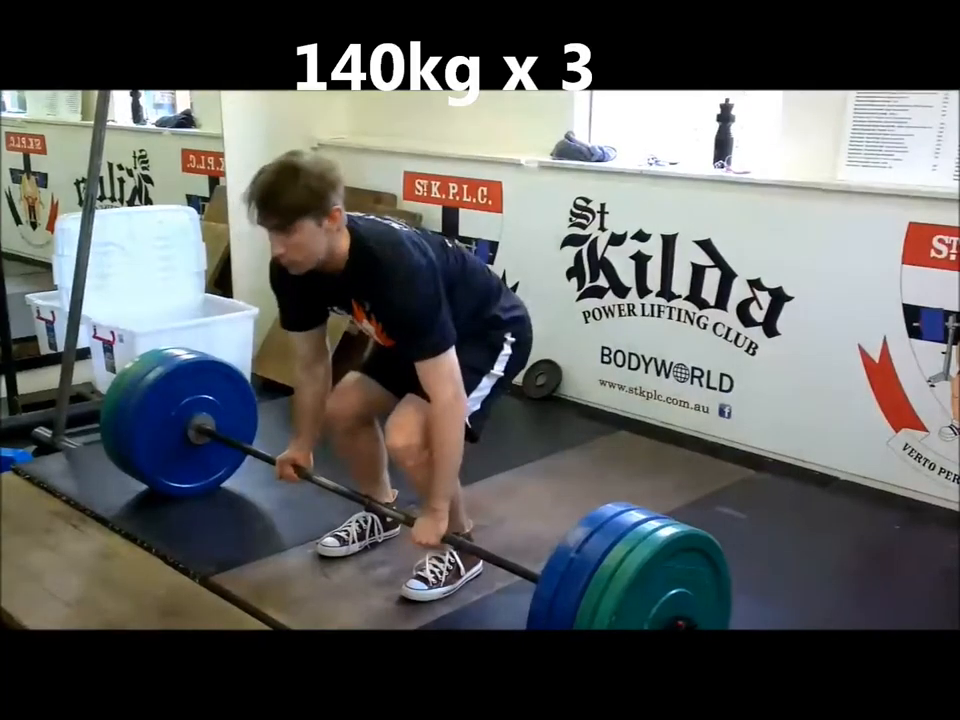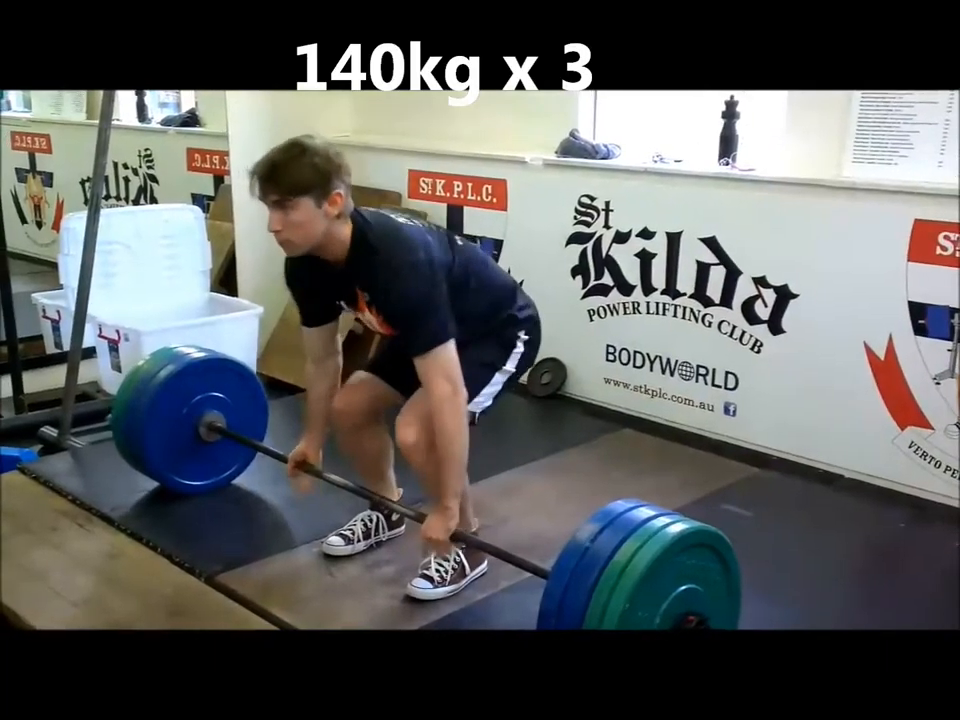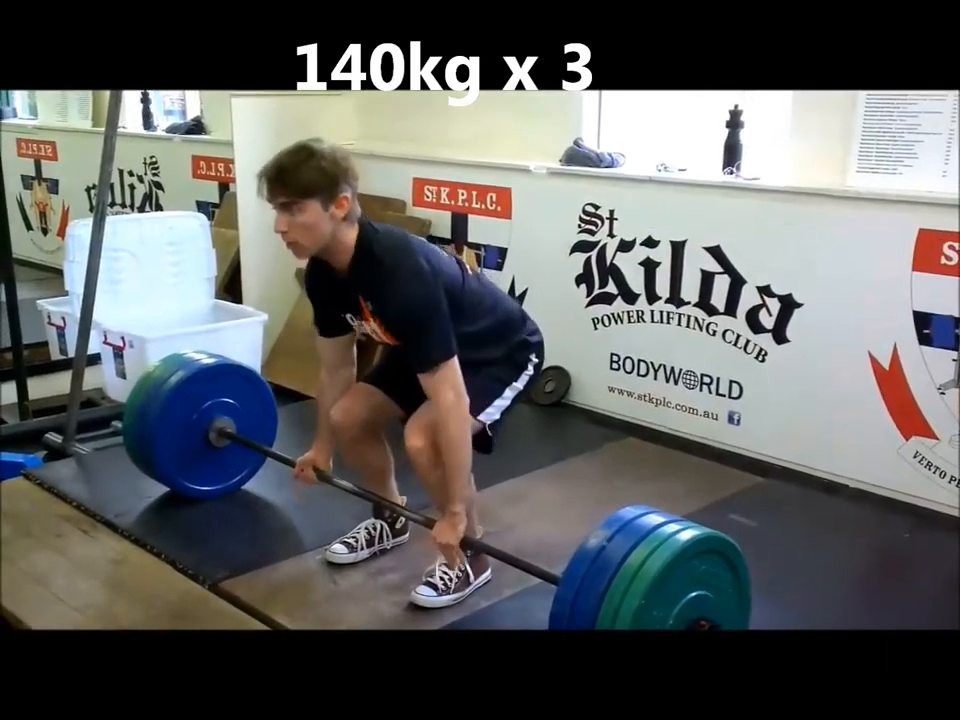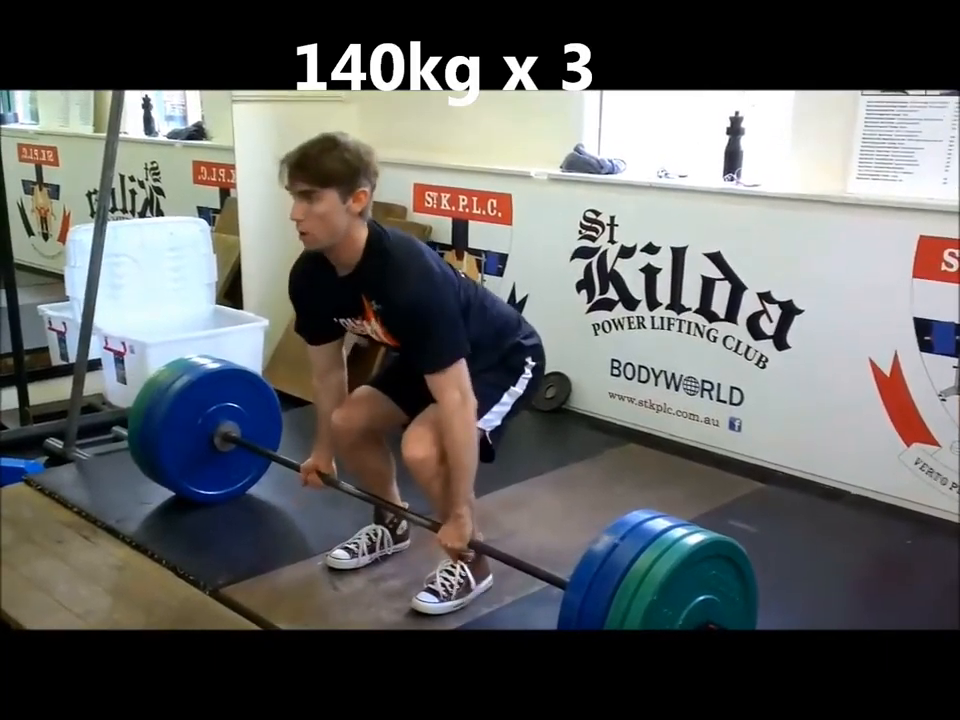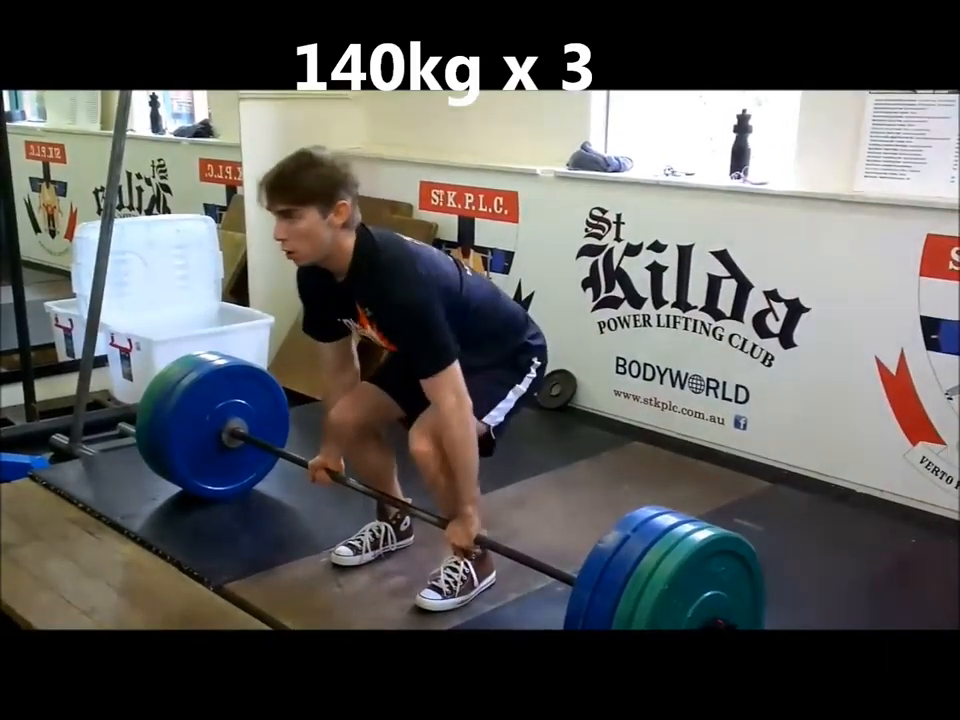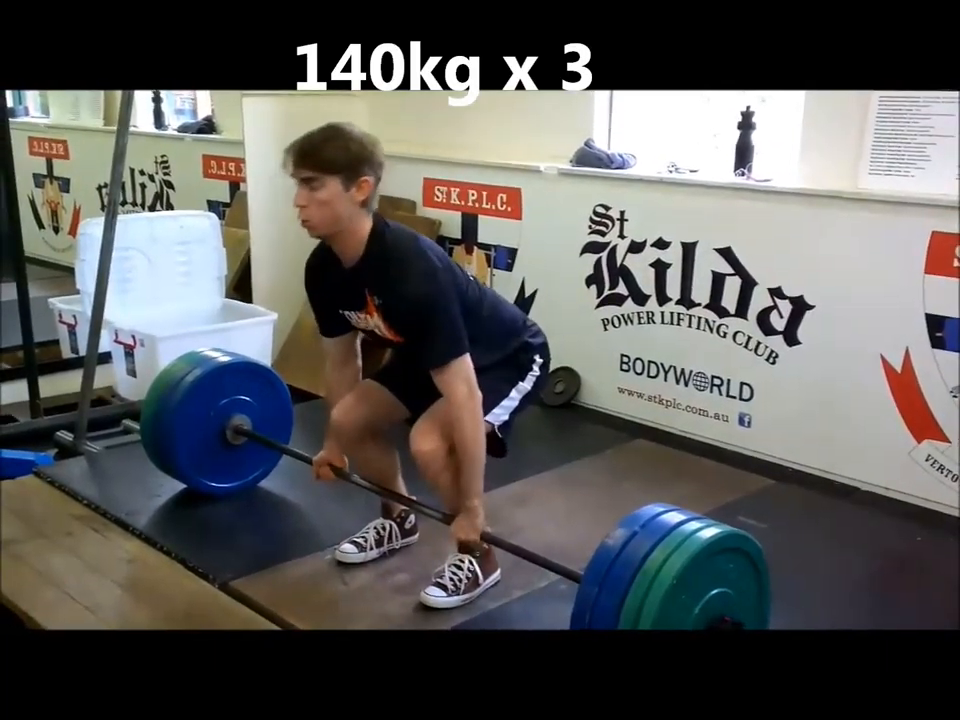
dt=0.3s
person 1, frame 1
left shoulder: (399, 269)
right shoulder: (293, 272)
left elbow: (449, 397)
right elbow: (311, 362)
left wrist: (435, 512)
right wrist: (301, 443)
left hip: (490, 331)
right hip: (417, 334)
left knee: (406, 435)
right knee: (342, 409)
left ankle: (460, 546)
right ankle: (381, 511)
person 1, frame 2
left shoulder: (399, 262)
right shoulder: (306, 263)
left elbow: (446, 391)
right elbow: (321, 357)
left wrist: (446, 509)
right wrist: (312, 439)
left hip: (499, 327)
right hip: (433, 325)
left knee: (416, 430)
right knee: (349, 406)
left ankle: (467, 545)
right ankle: (386, 510)
person 1, frame 3
left shoulder: (404, 276)
right shoulder: (322, 273)
left elbow: (451, 400)
right elbow: (336, 363)
left wrist: (453, 513)
right wrist: (321, 446)
left hip: (505, 350)
right hip: (425, 350)
left knee: (422, 440)
right knee: (348, 419)
left ankle: (470, 557)
right ankle: (390, 520)
person 1, frame 4
left shoulder: (411, 276)
right shoulder: (310, 277)
left elbow: (458, 403)
right elbow: (327, 369)
left wrist: (459, 515)
right wrist: (322, 450)
left hip: (504, 356)
right hip: (422, 355)
left knee: (421, 449)
right knee: (348, 425)
left ankle: (471, 562)
right ankle: (391, 524)
person 1, frame 5
left shoulder: (402, 282)
right shoulder: (316, 277)
left elbow: (454, 404)
right elbow: (339, 364)
left wrist: (467, 514)
right wrist: (330, 448)
left hip: (508, 353)
right hip: (434, 351)
left knee: (428, 444)
right knee: (348, 420)
left ankle: (474, 560)
right ankle: (393, 522)
person 1, frame 6
left shoulder: (414, 273)
right shoulder: (323, 269)
left elbow: (464, 396)
right elbow: (342, 359)
left wrist: (472, 508)
right wrist: (333, 443)
left hip: (510, 355)
right hip: (425, 352)
left knee: (430, 442)
right knee: (350, 420)
left ankle: (478, 556)
right ankle: (398, 519)
